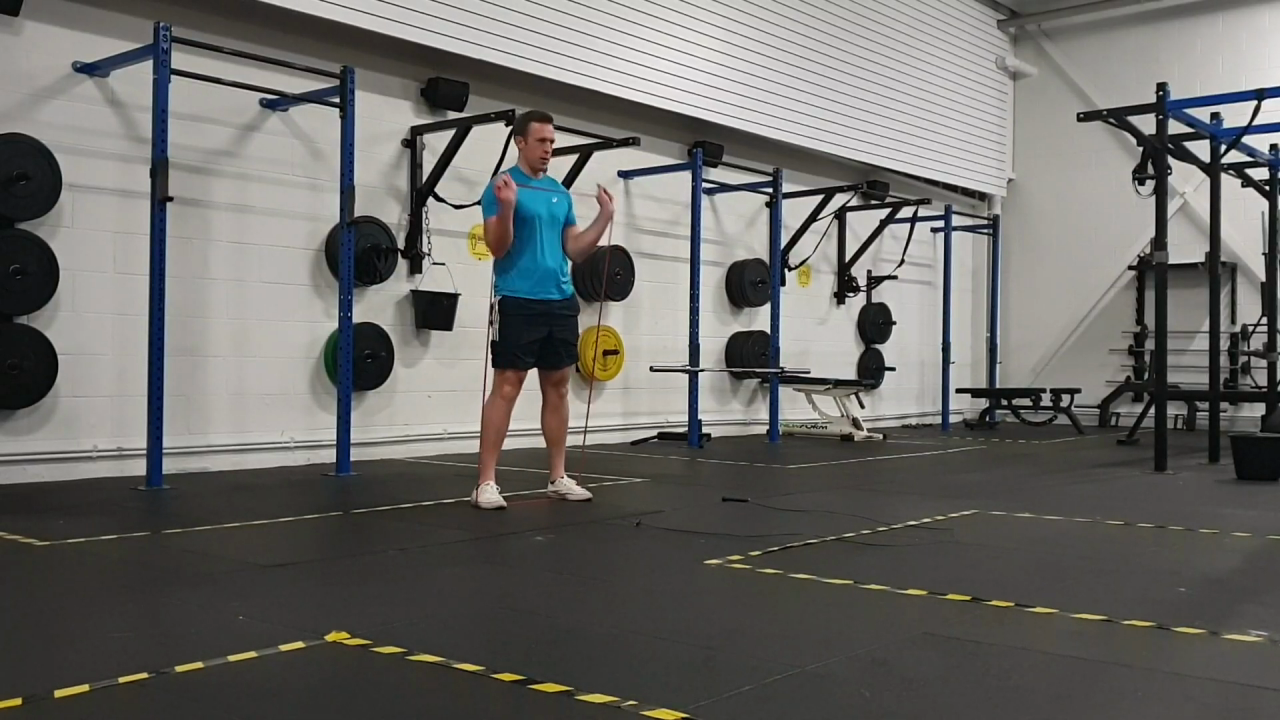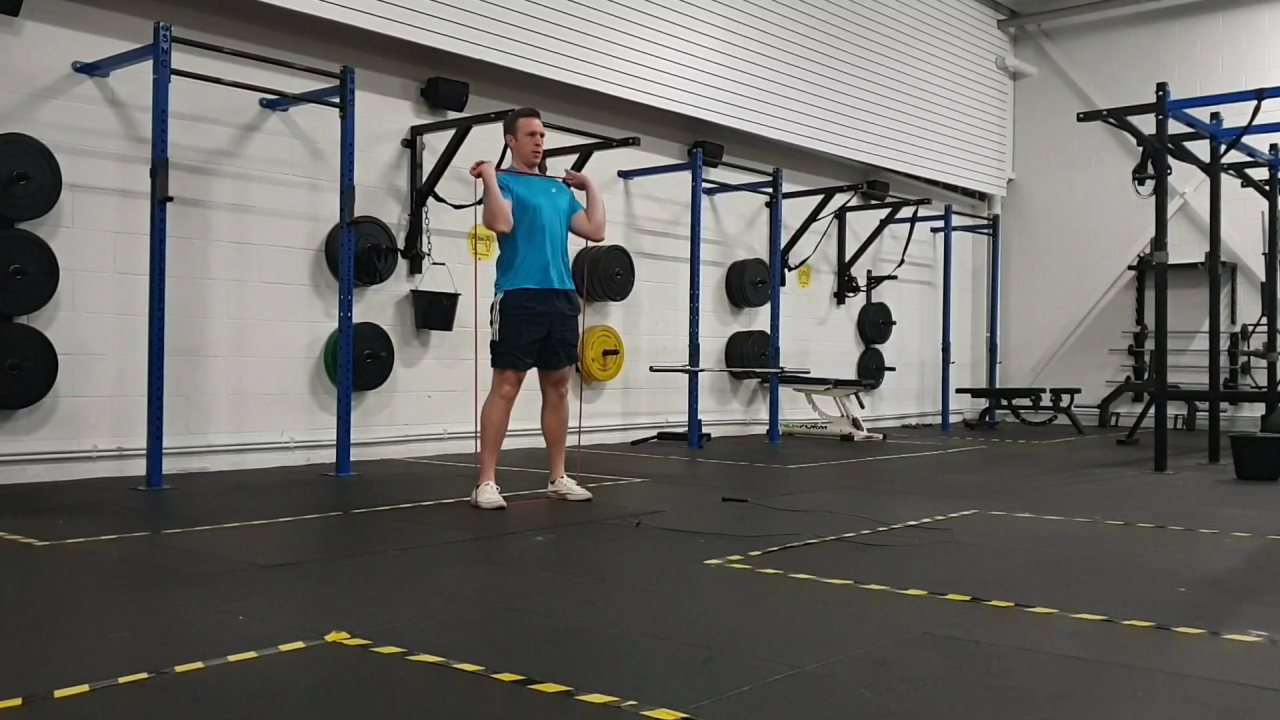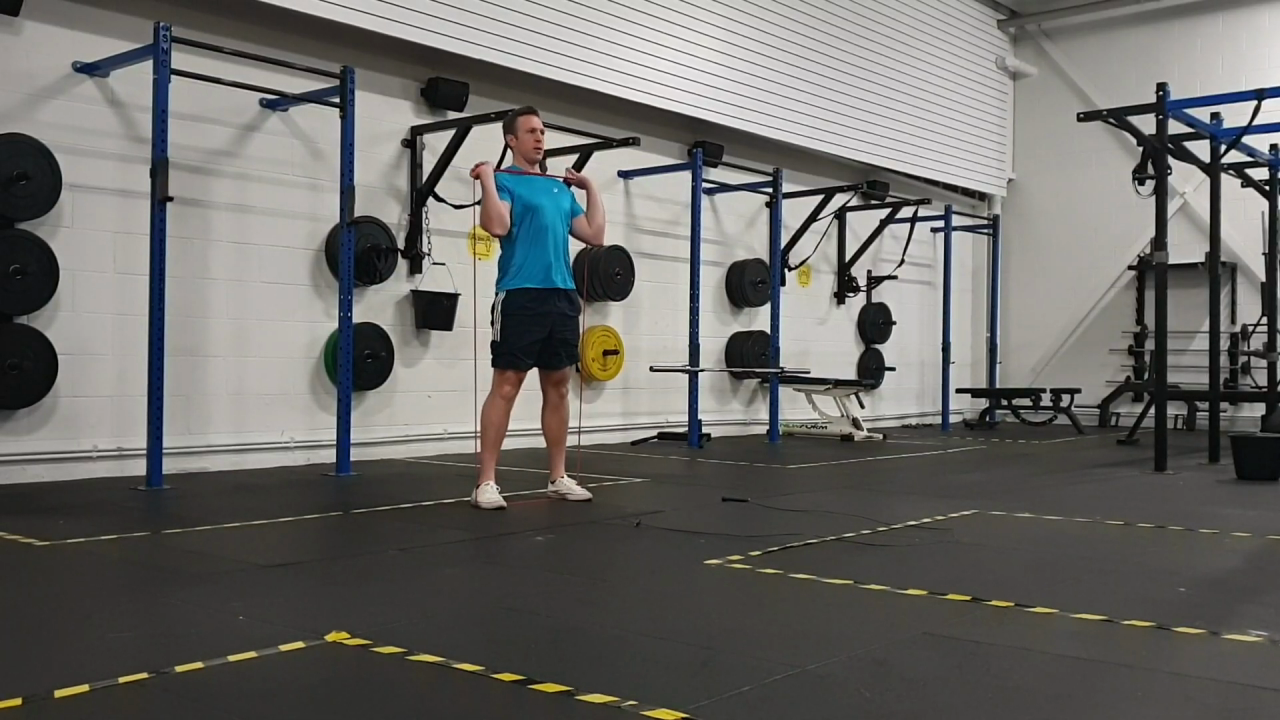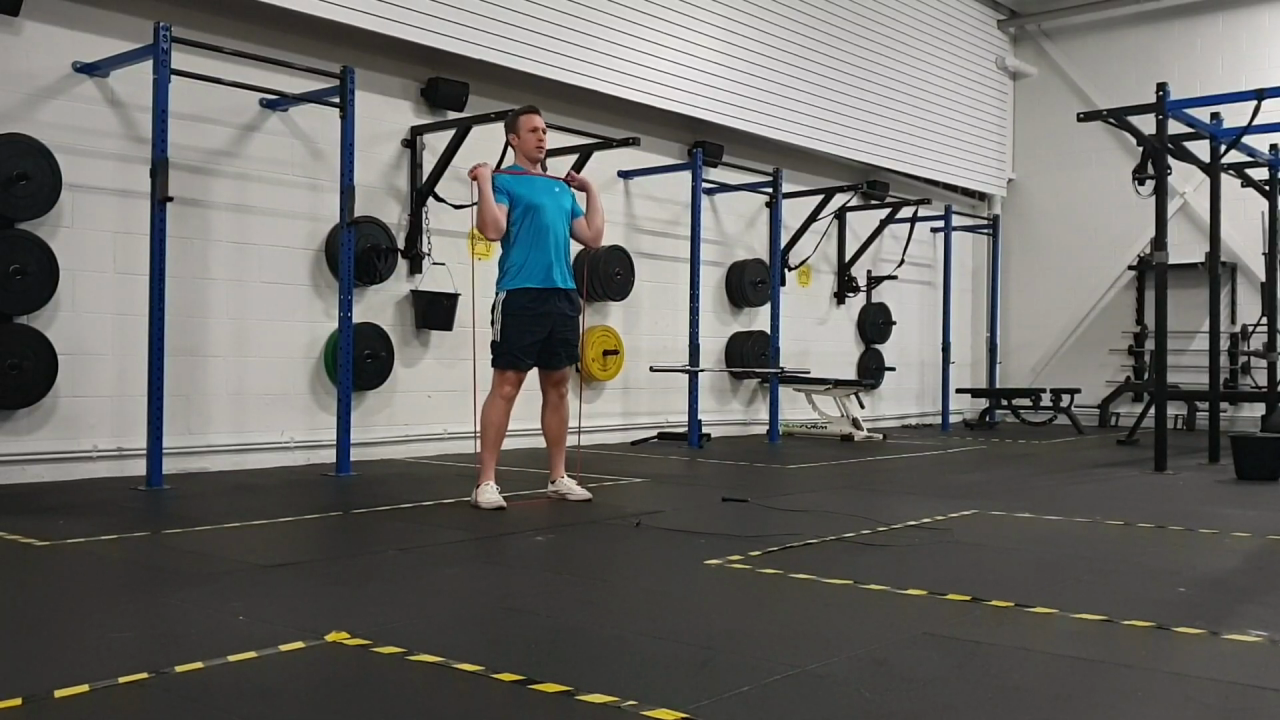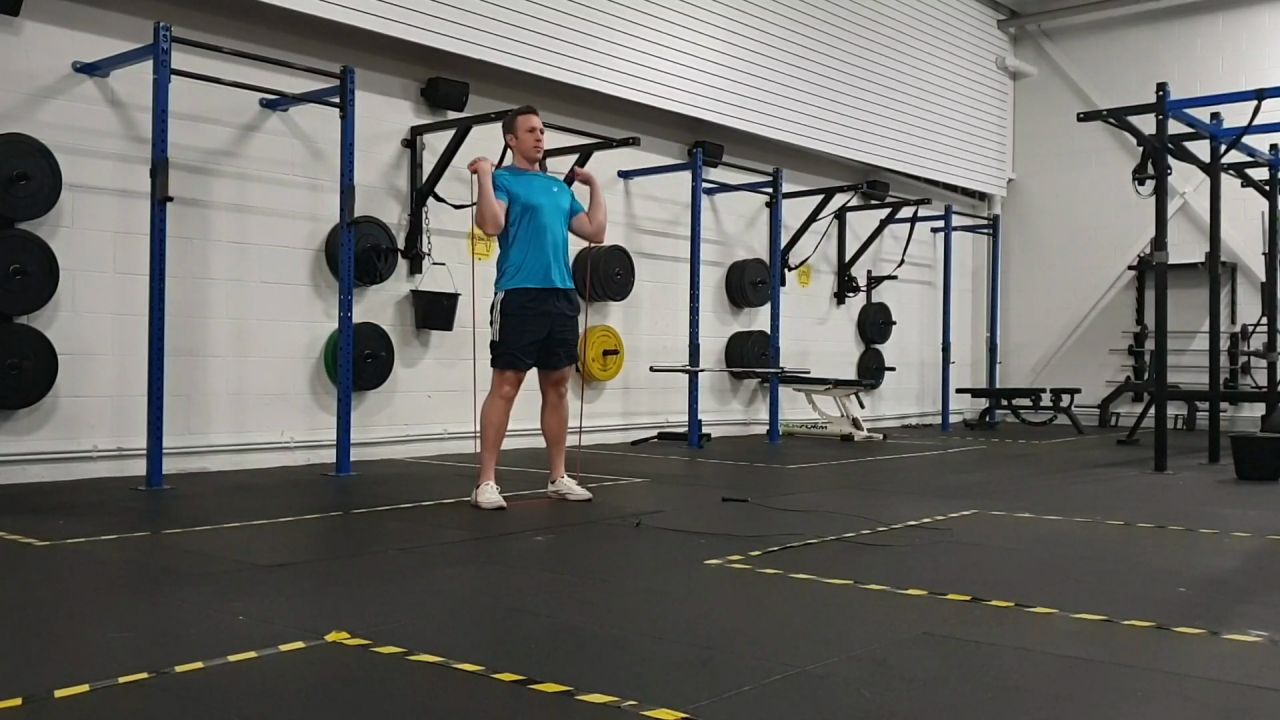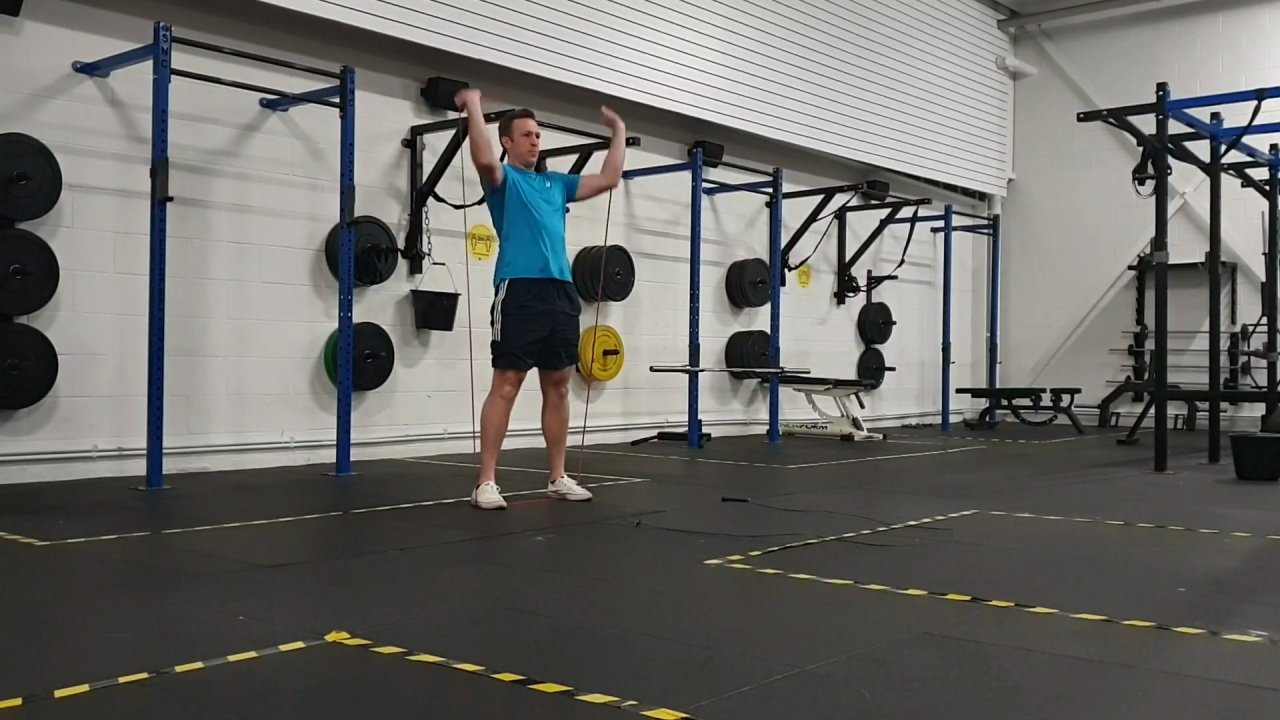
dt=0.3s
person 1, frame 1
left shoulder: (560, 192)
right shoulder: (504, 186)
left elbow: (574, 249)
right elbow: (498, 246)
left wrist: (603, 217)
right wrist: (505, 205)
left hip: (561, 301)
right hip: (518, 301)
left knee: (557, 387)
right knee: (506, 387)
left ankle: (558, 477)
right ankle: (486, 482)
person 1, frame 2
left shoulder: (560, 188)
right shoulder: (504, 182)
left elbow: (595, 231)
right elbow: (501, 224)
left wrist: (589, 187)
right wrist: (490, 178)
left hip: (562, 297)
right hip: (518, 297)
left knee: (557, 387)
right knee: (505, 386)
left ankle: (558, 477)
right ankle: (486, 482)
person 1, frame 3
left shoulder: (560, 189)
right shoulder: (504, 181)
left elbow: (595, 235)
right elbow: (497, 226)
left wrist: (590, 189)
right wrist: (487, 180)
left hip: (562, 296)
right hip: (520, 296)
left knee: (558, 387)
right knee: (505, 386)
left ankle: (558, 477)
right ankle: (486, 482)
person 1, frame 4
left shoulder: (561, 189)
right shoulder: (504, 181)
left elbow: (593, 238)
right elbow: (492, 230)
left wrist: (591, 191)
right wrist: (484, 181)
left hip: (563, 296)
right hip: (521, 296)
left knee: (558, 387)
right knee: (506, 386)
left ankle: (558, 477)
right ankle: (486, 482)
person 1, frame 5
left shoulder: (560, 188)
right shoulder: (502, 181)
left elbow: (595, 233)
right elbow: (489, 223)
left wrist: (593, 186)
right wrist: (484, 172)
left hip: (562, 296)
right hip: (519, 295)
left knee: (558, 386)
right knee: (505, 386)
left ankle: (558, 476)
right ankle: (486, 481)
person 1, frame 6
left shoulder: (556, 184)
right shoulder: (503, 178)
left elbow: (609, 179)
right elbow: (484, 161)
left wrist: (618, 131)
right wrist: (474, 109)
left hip: (562, 294)
right hip: (519, 292)
left knee: (558, 387)
right knee: (505, 386)
left ankle: (558, 477)
right ankle: (486, 481)
